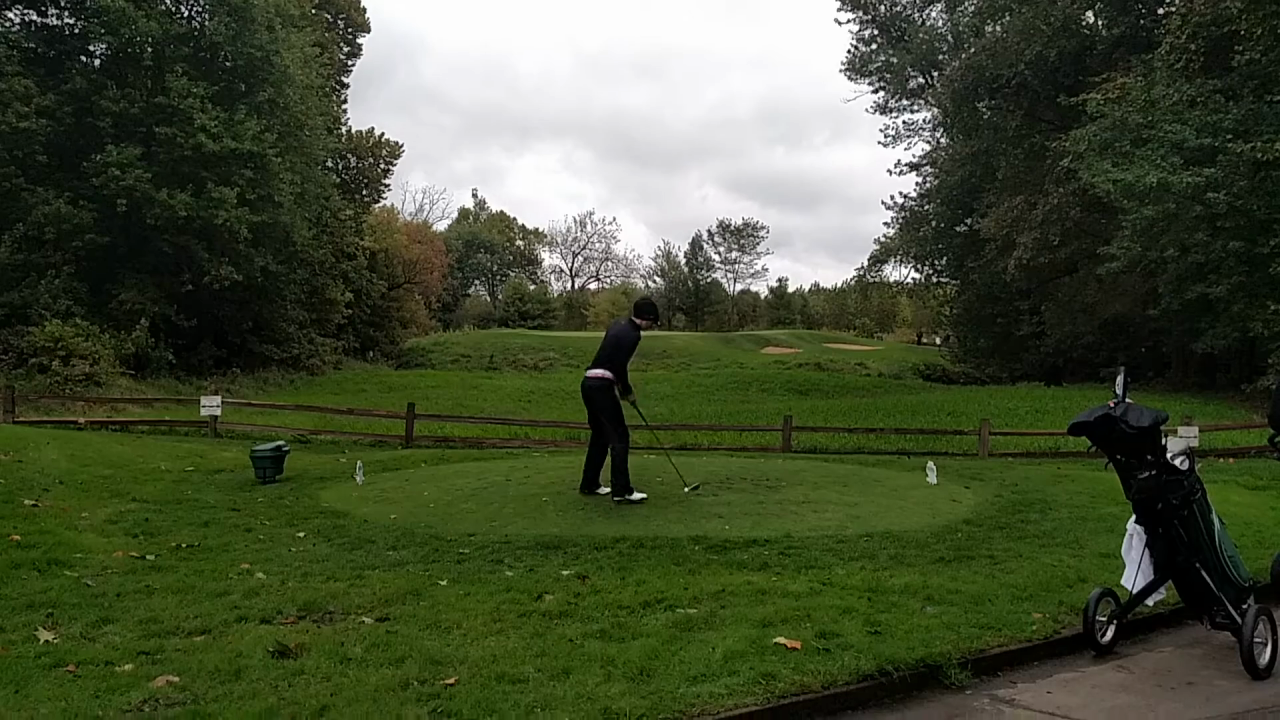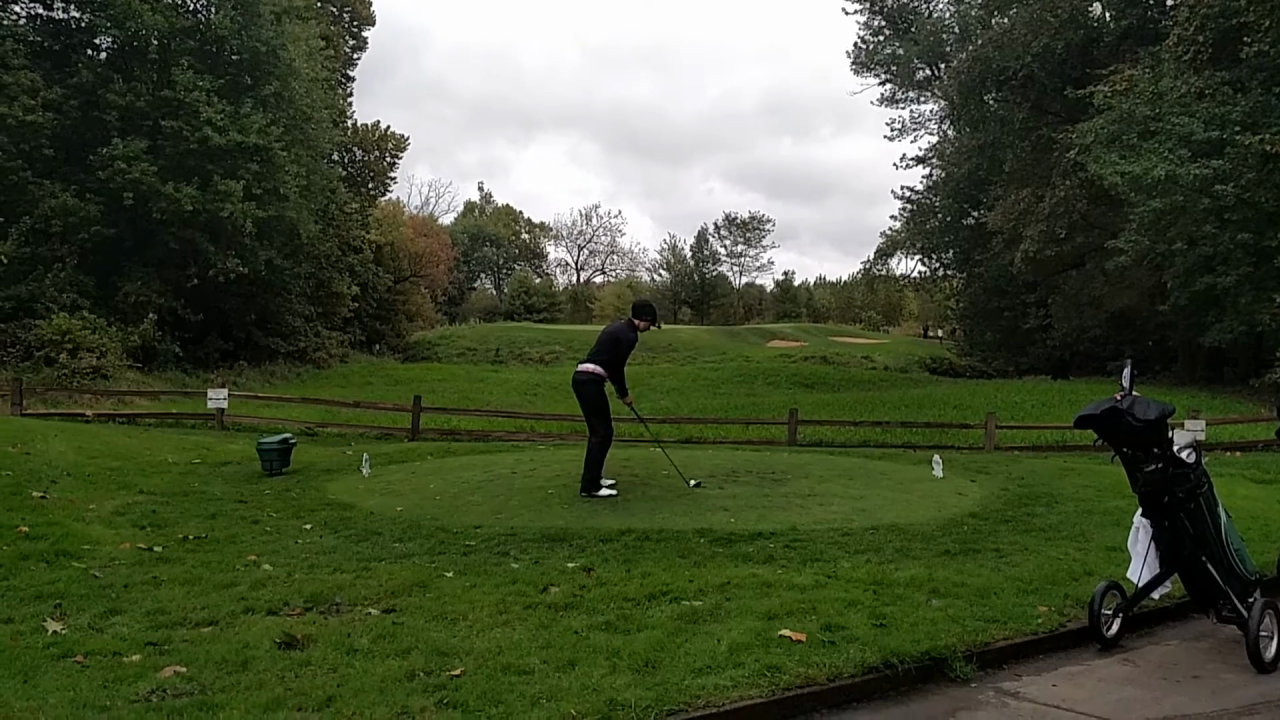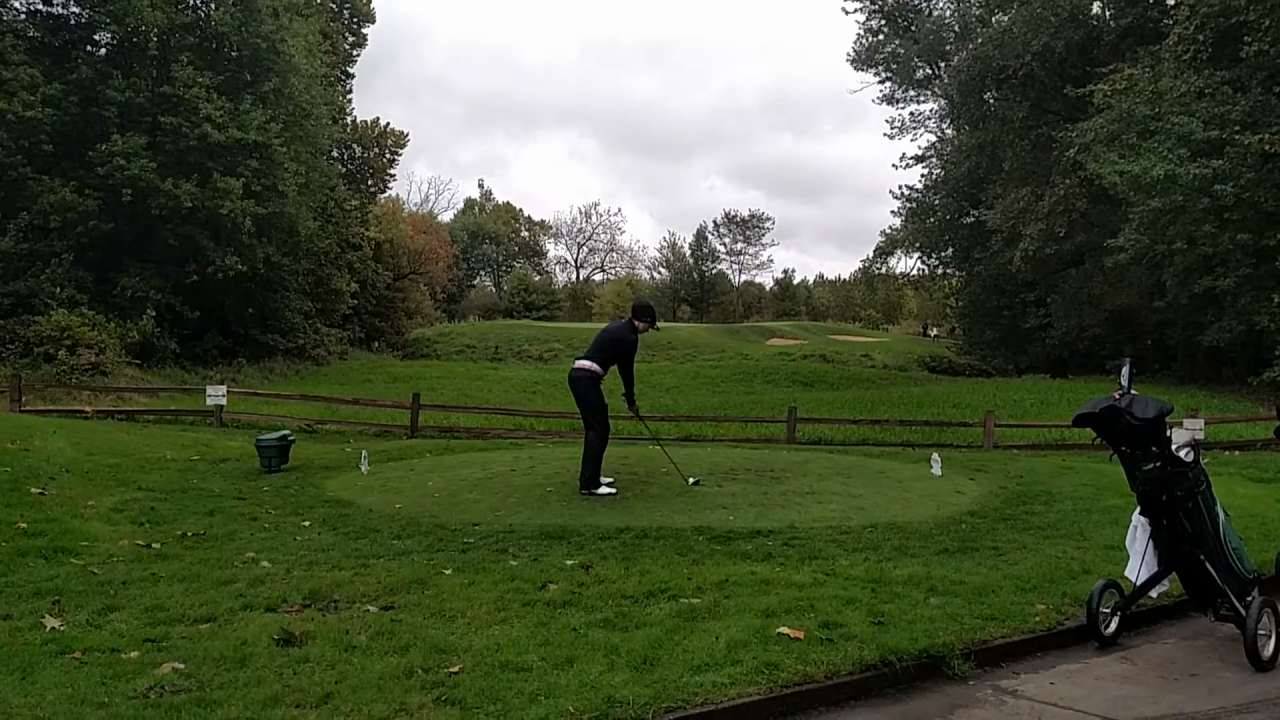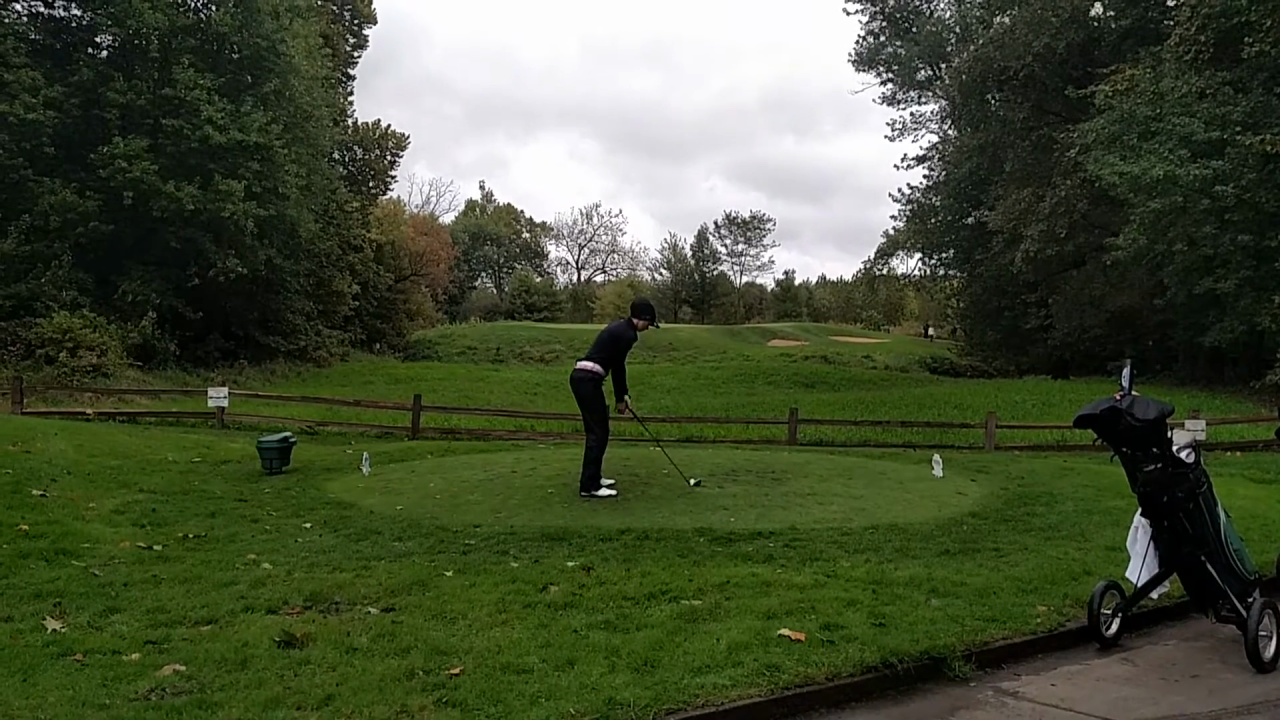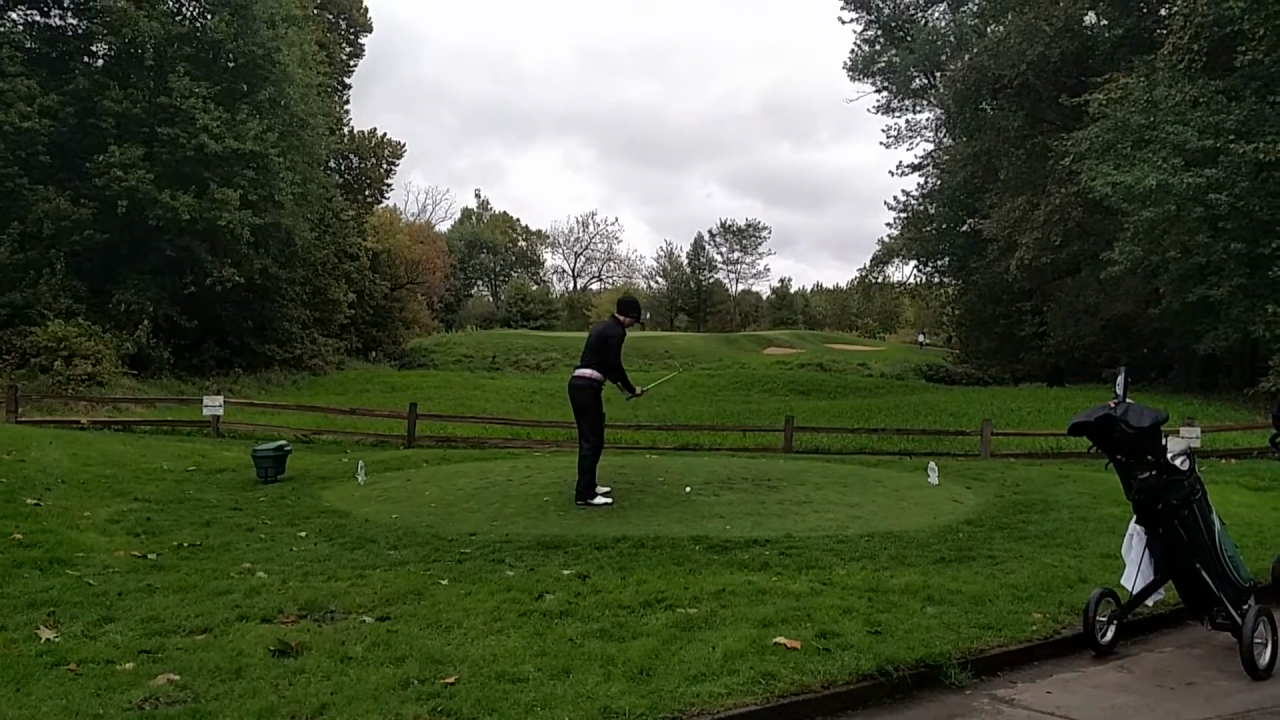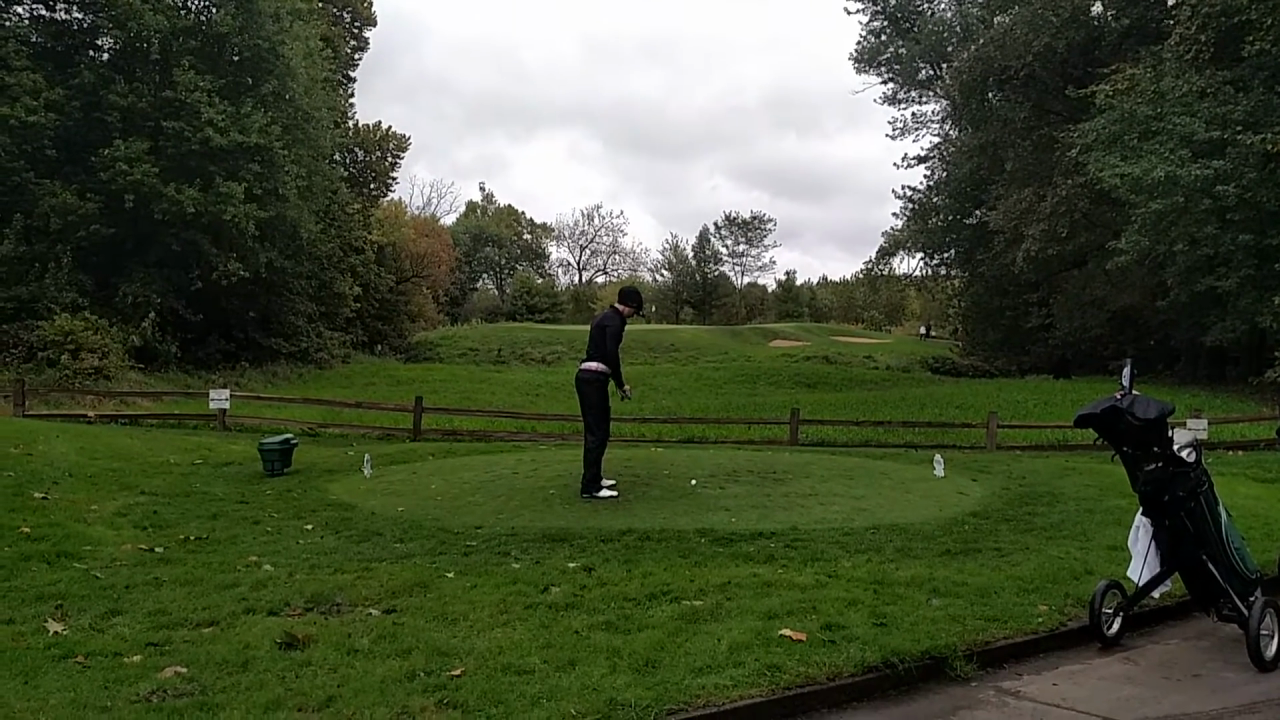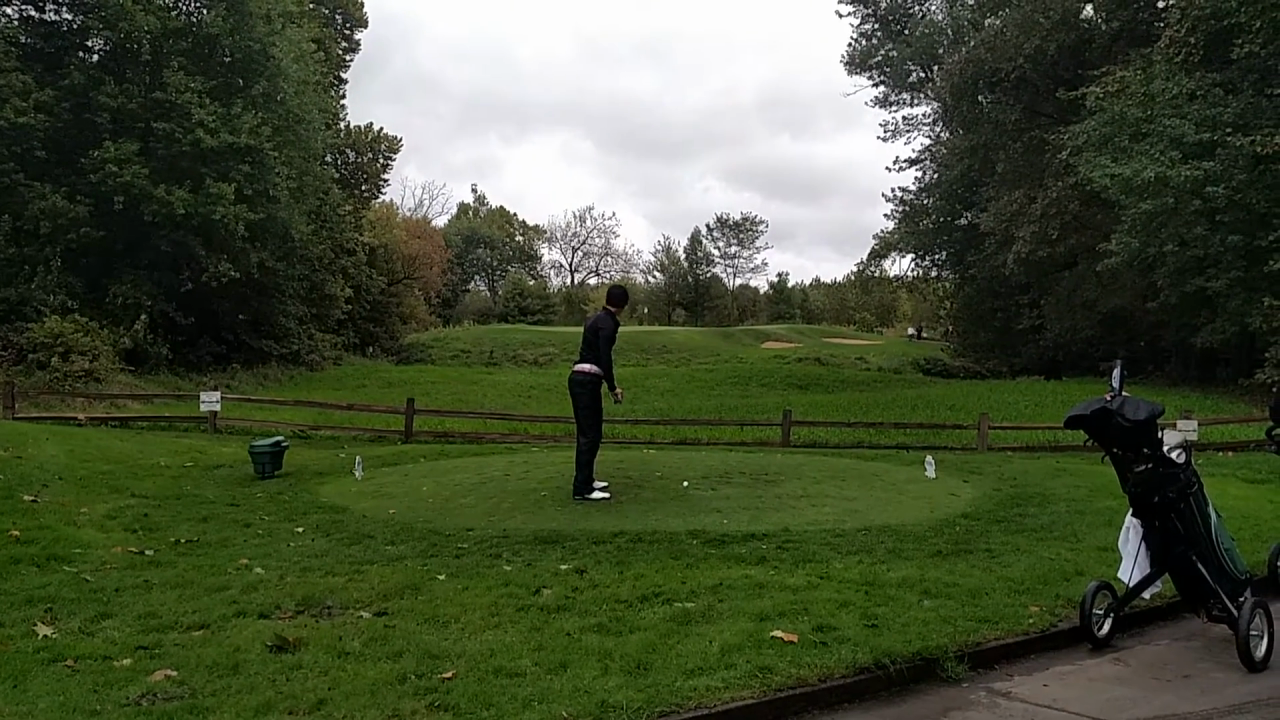
dt=0.7s
person 1, frame 1
left shoulder: (619, 326)
right shoulder: (631, 335)
right elbow: (619, 367)
left wrist: (621, 389)
right wrist: (628, 392)
left hip: (590, 383)
right hip: (601, 386)
left knee: (600, 434)
right knee: (619, 436)
left ankle: (589, 483)
right ankle: (622, 490)
person 1, frame 2
left shoulder: (618, 327)
right shoulder: (629, 335)
right elbow: (617, 367)
left wrist: (619, 390)
right wrist: (624, 393)
left hip: (582, 377)
right hip: (590, 380)
left knee: (599, 430)
right knee: (602, 432)
left ankle: (593, 477)
right ankle: (590, 486)
person 1, frame 3
left shoulder: (619, 326)
right shoulder: (629, 337)
left elbow: (622, 367)
right elbow: (627, 369)
left wrist: (629, 395)
right wrist: (631, 401)
left hip: (579, 375)
right hip: (587, 378)
left knee: (594, 428)
right knee: (600, 429)
left ankle: (590, 475)
right ankle: (590, 483)
person 1, frame 4
left shoulder: (620, 327)
right shoulder: (627, 334)
left elbow: (616, 365)
right elbow: (617, 368)
left wrist: (624, 394)
right wrist: (619, 399)
left hip: (582, 376)
right hip: (588, 379)
left knee: (596, 430)
right knee: (598, 432)
left ankle: (592, 477)
right ankle: (589, 486)
person 1, frame 5
left shoulder: (603, 326)
right shoulder: (616, 331)
right elbow: (614, 364)
left wrist: (620, 383)
right wrist: (631, 388)
left hip: (580, 383)
right hip: (587, 386)
left knee: (590, 437)
right knee: (592, 439)
left ankle: (588, 485)
right ankle: (584, 494)
person 1, frame 6
left shoulder: (604, 317)
right shoulder: (614, 320)
right elbow: (611, 354)
left wrist: (616, 381)
right wrist: (620, 384)
left hip: (587, 376)
right hip: (594, 378)
left knee: (596, 430)
right knee: (597, 432)
left ankle: (594, 478)
right ankle: (590, 486)
person 1, frame 7
left shoulder: (596, 318)
right shoulder: (607, 323)
right elbow: (604, 356)
left wrist: (608, 383)
right wrist: (612, 386)
left hip: (581, 378)
right hip: (587, 381)
left knee: (589, 432)
right knee: (589, 434)
left ankle: (585, 480)
right ankle: (582, 488)
